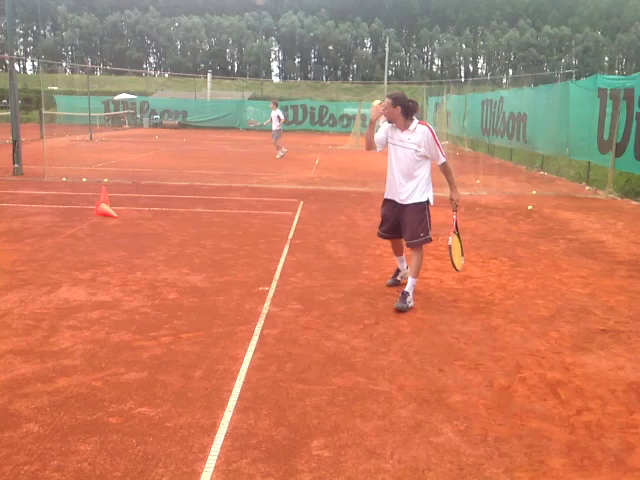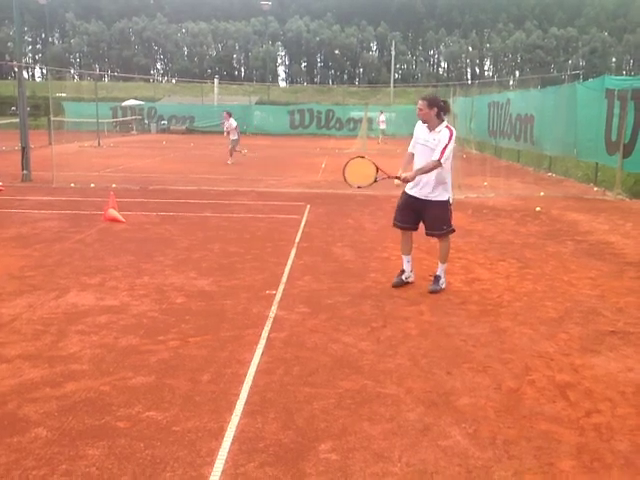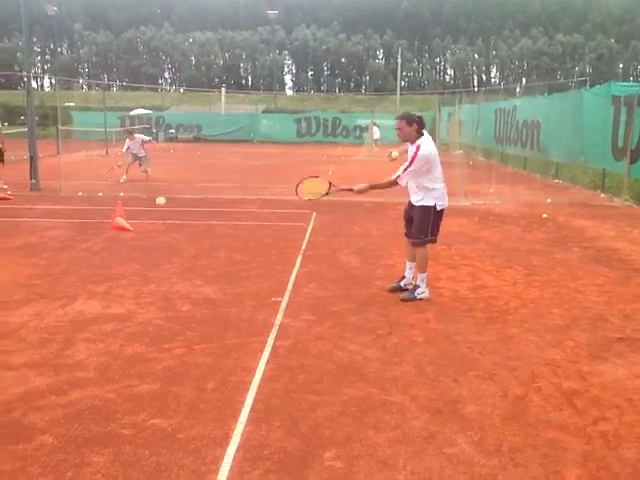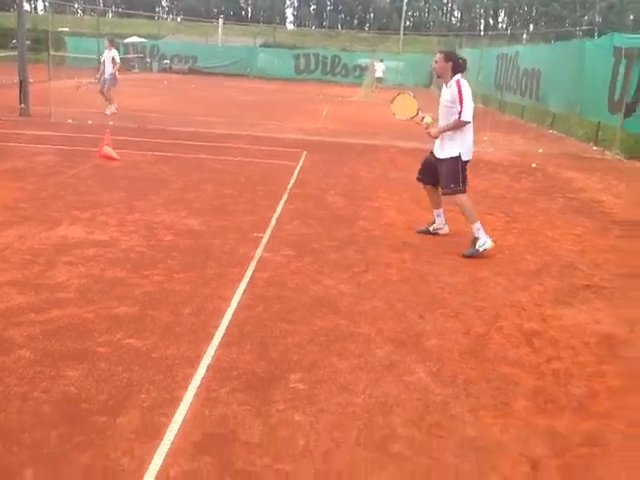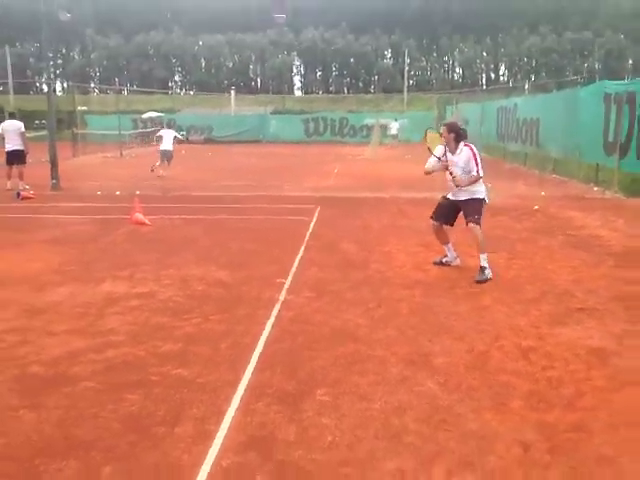
dt=1s
person 1, frame 1
left shoulder: (424, 131)
right shoulder: (388, 128)
left elbow: (441, 161)
right elbow: (369, 146)
left wrist: (453, 189)
right wrist: (372, 121)
left hip: (416, 197)
right hip: (393, 194)
left knee: (415, 244)
right knee: (392, 236)
left ankle: (408, 293)
right ankle: (402, 270)
person 1, frame 2
left shoulder: (448, 133)
right shoulder: (419, 127)
left elbow: (437, 162)
left wrist: (414, 173)
right wrist: (404, 172)
left hip: (437, 194)
right hip: (413, 190)
left knee: (442, 235)
right knee: (405, 229)
left ankle: (440, 276)
right ankle: (407, 272)
person 1, frame 3
left shoulder: (420, 151)
right shoulder: (419, 138)
left elbow: (397, 180)
left wrist: (368, 187)
left hip: (430, 201)
right hip: (418, 198)
left knee: (419, 242)
right knee: (411, 239)
left ankle: (422, 288)
right ankle: (408, 279)
person 1, frame 4
left shoulder: (460, 85)
right shoulder: (447, 86)
left elbow: (465, 118)
left wrist: (439, 130)
right wrist: (433, 122)
left hip: (455, 150)
right hip: (443, 147)
left knee: (457, 192)
right knee: (428, 182)
left ankle: (482, 239)
right ankle: (439, 224)
person 1, frame 5
left shoulder: (469, 150)
right shoulder: (441, 150)
left elbow: (478, 175)
right elbow: (427, 170)
left wrist: (464, 182)
right wrist: (439, 167)
left hip: (474, 195)
right hip: (454, 195)
left knee: (473, 226)
right knee: (436, 223)
left ankle: (484, 267)
right ankle: (451, 256)
